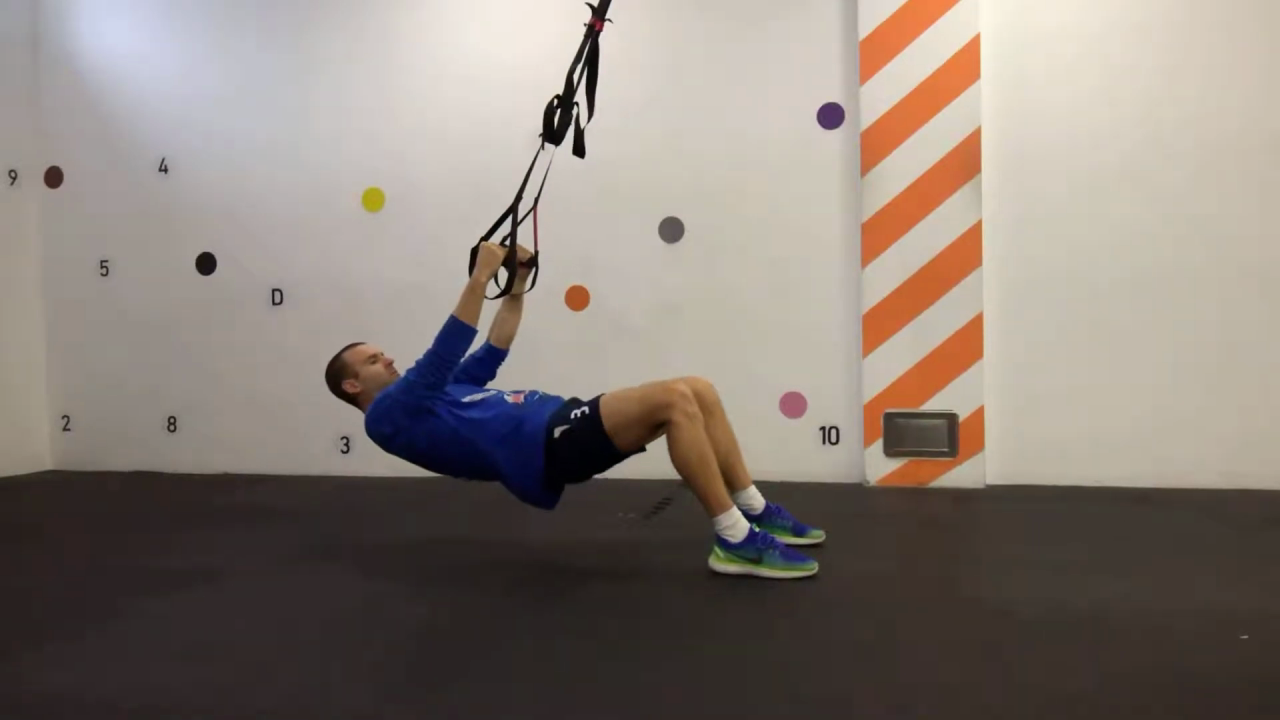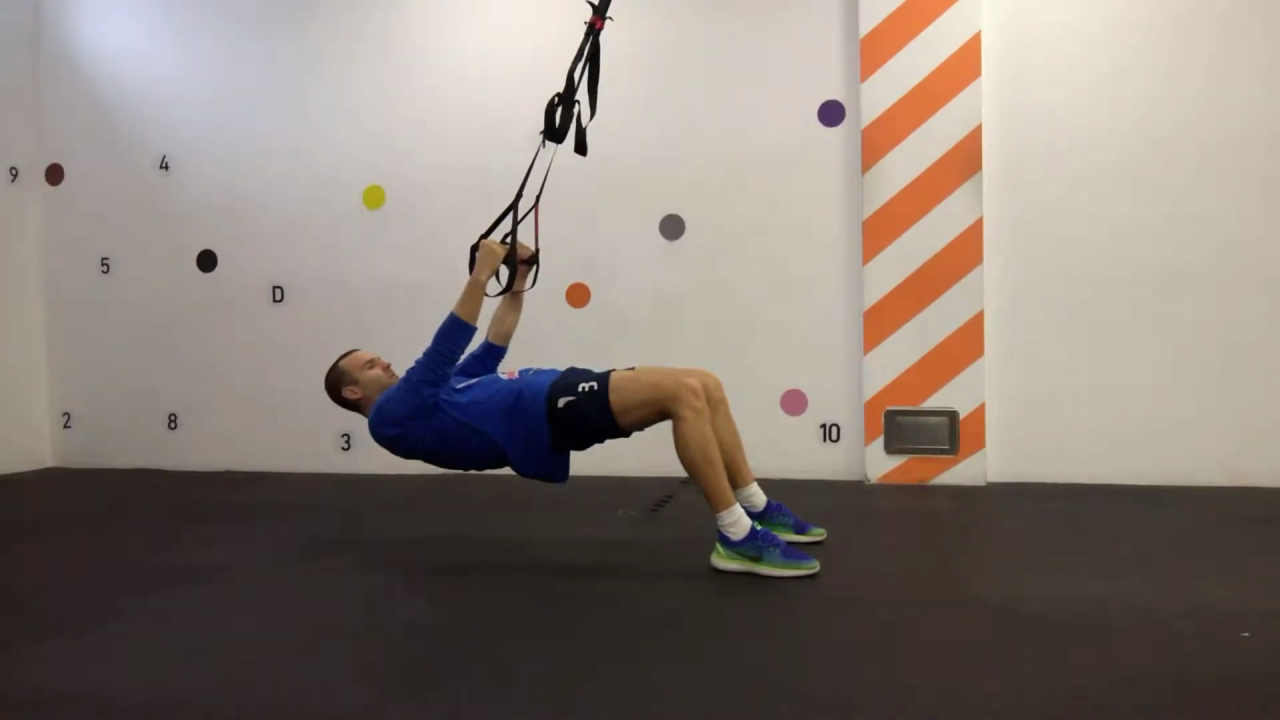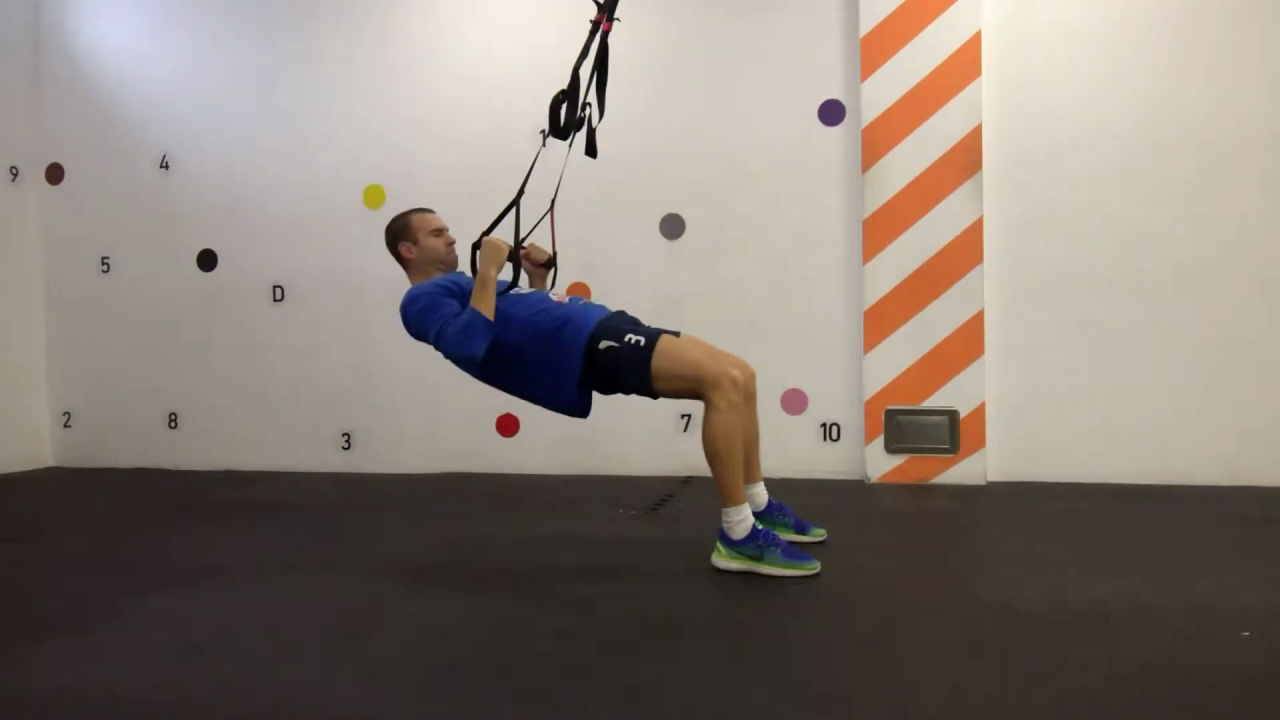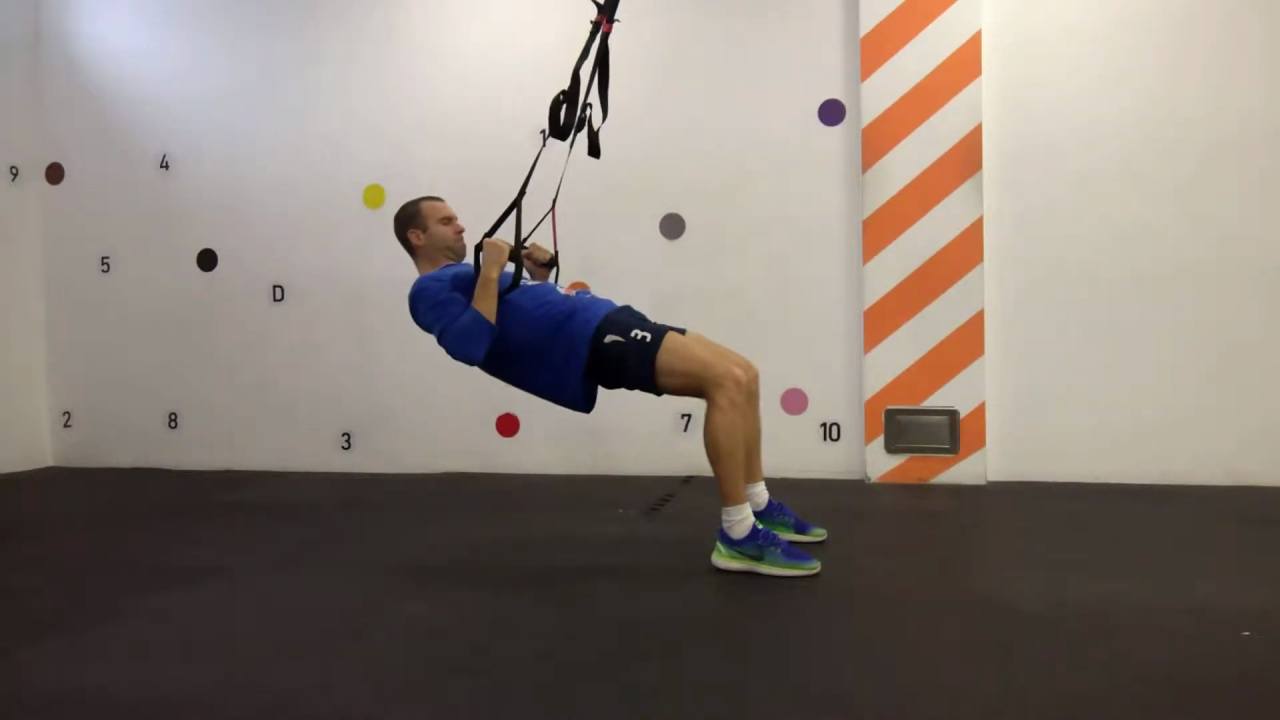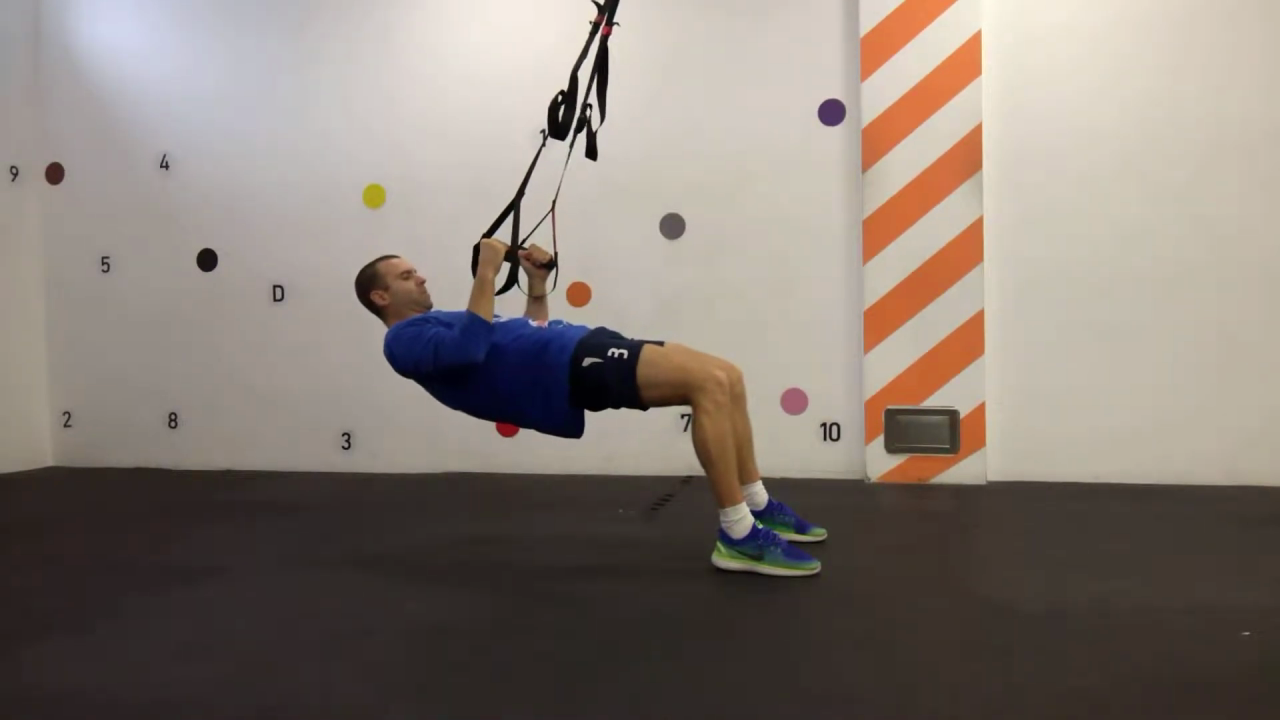
dt=1s
person 1, frame 1
left shoulder: (427, 396)
right shoulder: (388, 418)
left elbow: (491, 355)
right elbow: (442, 356)
left wrist: (516, 286)
right wrist: (478, 279)
left hip: (558, 426)
right hip: (544, 446)
left knee: (698, 391)
right knee: (675, 399)
left ankle: (756, 511)
right ankle: (736, 539)
person 1, frame 2
left shoulder: (428, 395)
right shoulder: (391, 420)
left elbow: (490, 350)
right elbow: (442, 353)
left wrist: (517, 282)
right wrist: (480, 275)
left hip: (557, 395)
right hip: (547, 415)
left knee: (704, 386)
right knee: (685, 393)
left ankle: (757, 509)
right ankle: (737, 537)
person 1, frame 3
left shoulder: (452, 287)
right shoulder: (422, 302)
right elbow: (469, 346)
left wrist: (538, 280)
right wrist: (488, 272)
left hip: (598, 328)
right hip: (583, 346)
left knee: (738, 376)
right knee: (725, 382)
left ankle: (758, 507)
right ankle: (738, 536)
person 1, frame 4
left shoulder: (456, 278)
right shoulder: (431, 290)
right elbow: (469, 347)
left wrist: (539, 276)
right wrist: (490, 271)
left hip: (603, 323)
right hip: (587, 339)
left knee: (741, 376)
right knee: (727, 381)
left ankle: (758, 506)
right ankle: (739, 535)
person 1, frame 5
left shoulder: (431, 325)
right shoulder: (405, 341)
right elbow: (468, 350)
left wrist: (537, 285)
right wrist: (486, 273)
left hip: (578, 350)
right hip: (570, 367)
left knee: (726, 378)
right knee: (711, 383)
left ankle: (758, 508)
right ankle: (738, 536)
